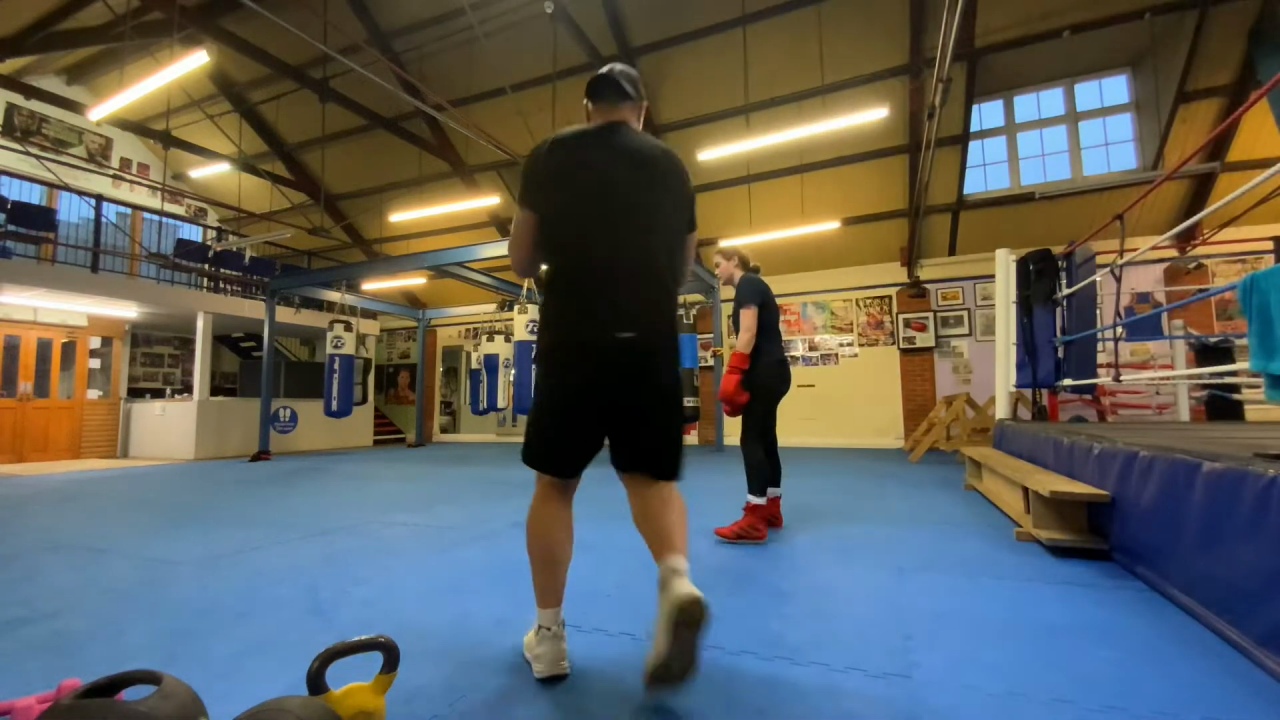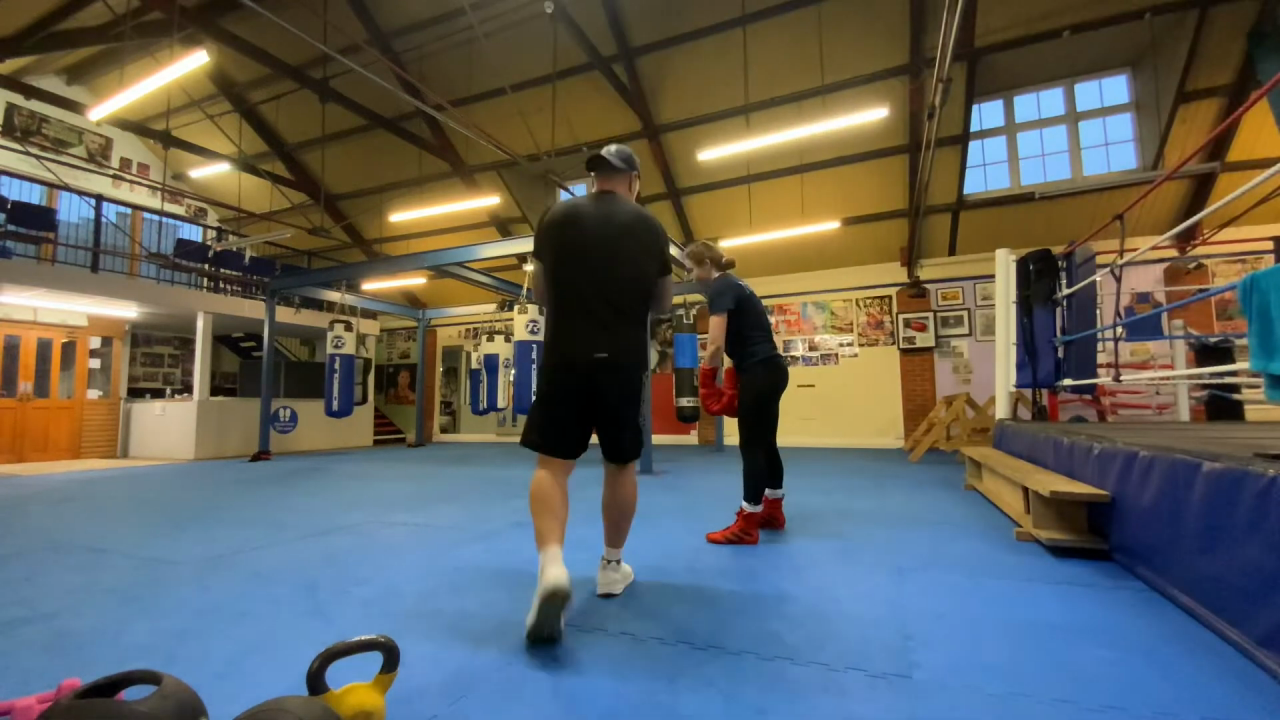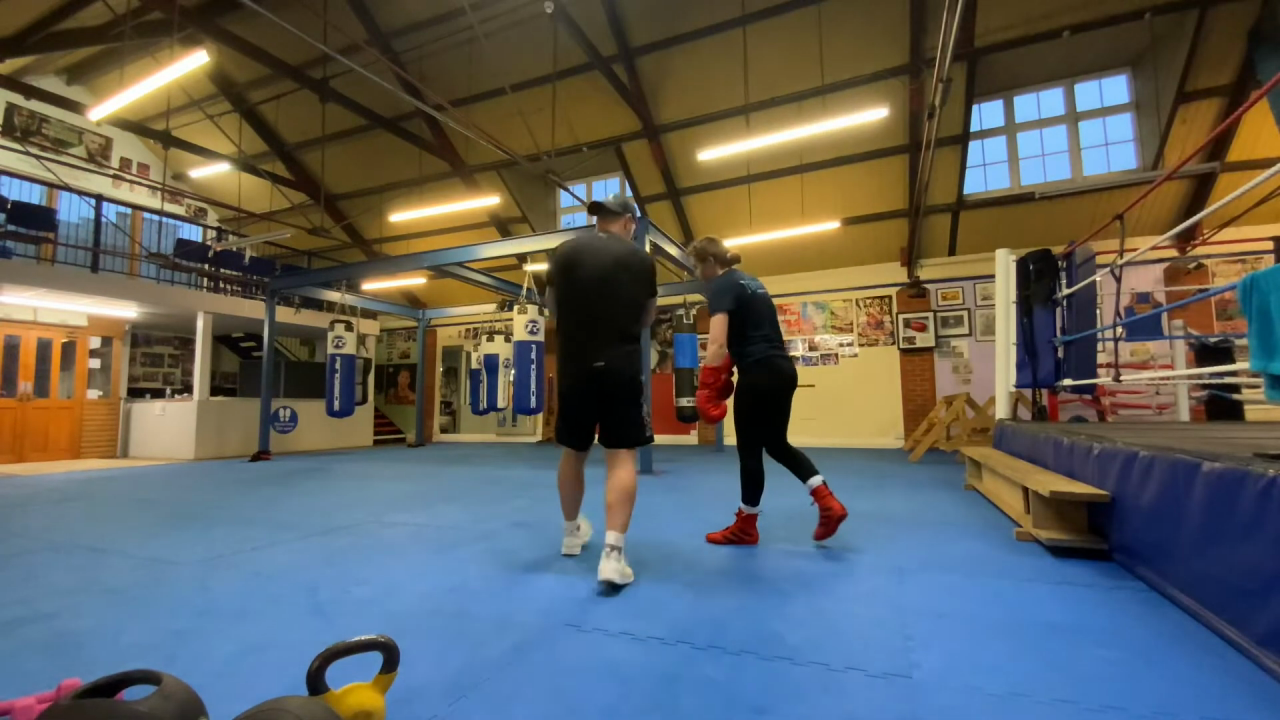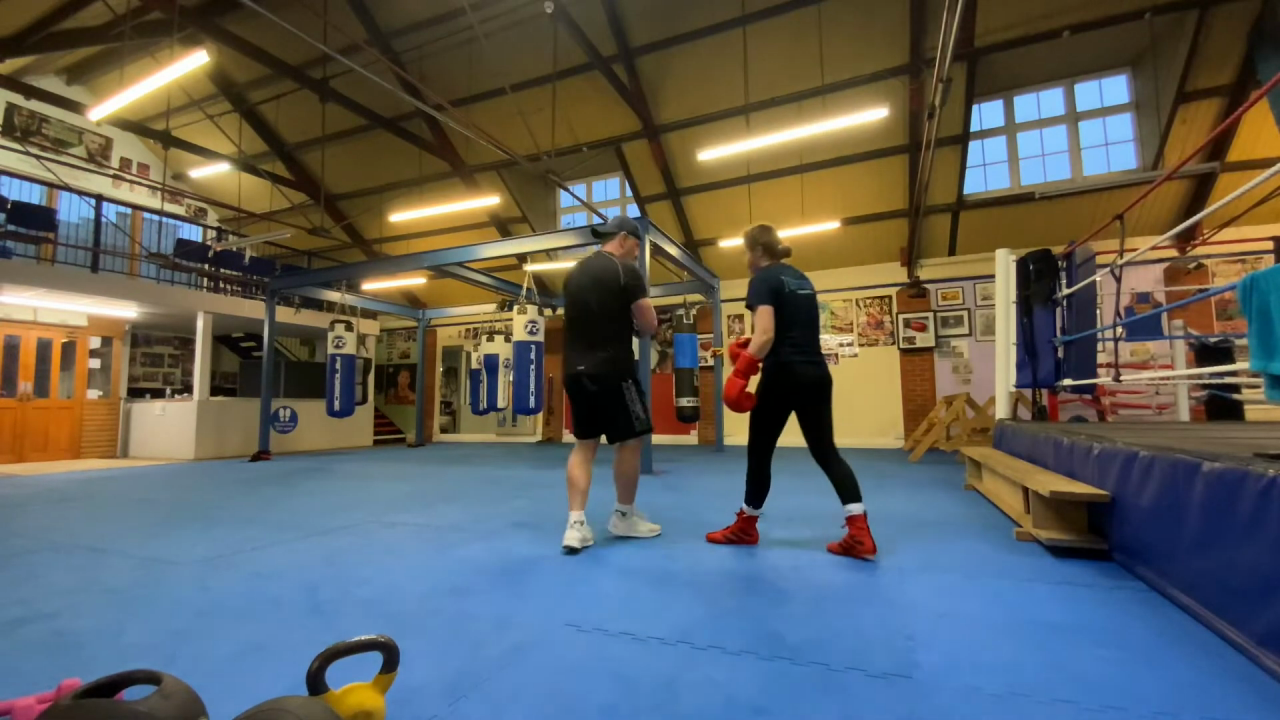
dt=0.4s
person 1, frame 1
left shoulder: (551, 156)
right shoulder: (669, 166)
left elbow: (522, 260)
left hip: (570, 341)
right hip: (651, 343)
left knee: (555, 487)
right knee: (651, 479)
left ankle: (549, 632)
right ankle: (678, 587)
person 1, frame 2
left shoulder: (556, 218)
right shoulder: (650, 228)
left elbow: (541, 293)
right elbow: (663, 303)
left hip: (565, 358)
right hip: (625, 361)
left knee: (552, 465)
right knee: (621, 465)
left ankle: (552, 571)
right ankle: (613, 565)
person 1, frame 3
left shoulder: (564, 252)
right shoulder: (640, 258)
left elbow: (554, 306)
right elbow: (646, 319)
left hip: (575, 368)
right hip: (622, 368)
left knee: (574, 451)
right knee: (622, 457)
left ankle: (572, 531)
right ankle: (612, 555)
person 1, frame 4
left shoulder: (574, 273)
right shoulder: (626, 271)
right elbow: (648, 324)
right wrist: (646, 317)
left hip: (576, 369)
right hip: (613, 368)
left knee: (585, 444)
right knee: (631, 441)
left ankle: (576, 525)
right ankle: (625, 517)
person 2, frame 1
left shoulder: (748, 284)
right shoulder: (751, 287)
left elbow: (748, 333)
left wrist: (733, 373)
right wrist: (739, 377)
left hip: (766, 372)
right hip: (769, 372)
left knee: (752, 441)
right knee: (765, 441)
left ankle: (753, 521)
right ankle: (771, 511)
person 2, frame 2
left shoulder: (720, 288)
right shoulder: (733, 286)
left elbow: (716, 344)
left wrist: (707, 385)
right wrist: (732, 385)
left hip: (759, 373)
right hip: (771, 370)
left knee: (751, 446)
right knee: (766, 443)
left ankle: (747, 525)
right ankle: (773, 512)
person 2, frame 3
left shoulder: (720, 286)
right shoulder: (747, 282)
left elbow: (718, 343)
left wrist: (706, 388)
right wrist: (722, 374)
left hip: (760, 374)
right hip: (782, 370)
left knee: (749, 450)
right knee: (776, 444)
left ankle: (745, 526)
right ankle: (828, 503)
person 2, frame 4
left shoulder: (763, 279)
right shoulder: (802, 279)
left elbow: (766, 336)
left wrist: (739, 374)
right wrist: (751, 347)
left hip: (784, 376)
right hip: (817, 373)
left knee: (760, 451)
right knee: (826, 451)
left ankle: (746, 527)
right ankle: (860, 534)
